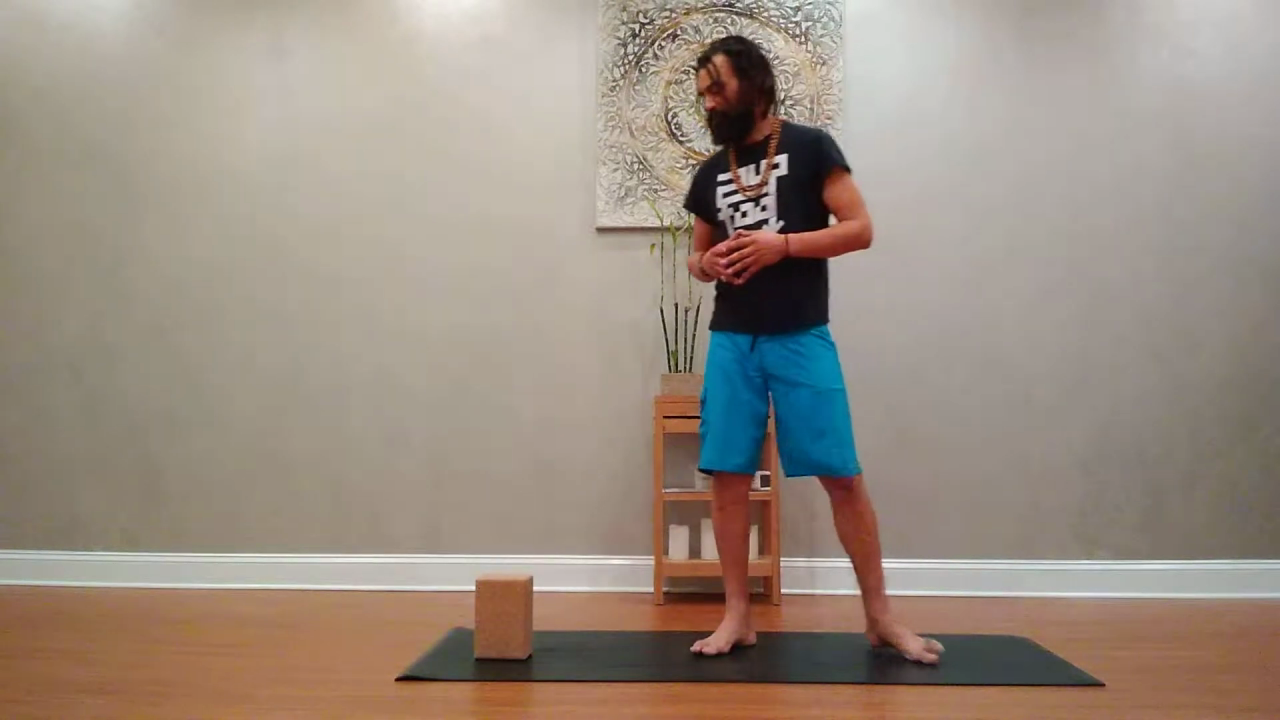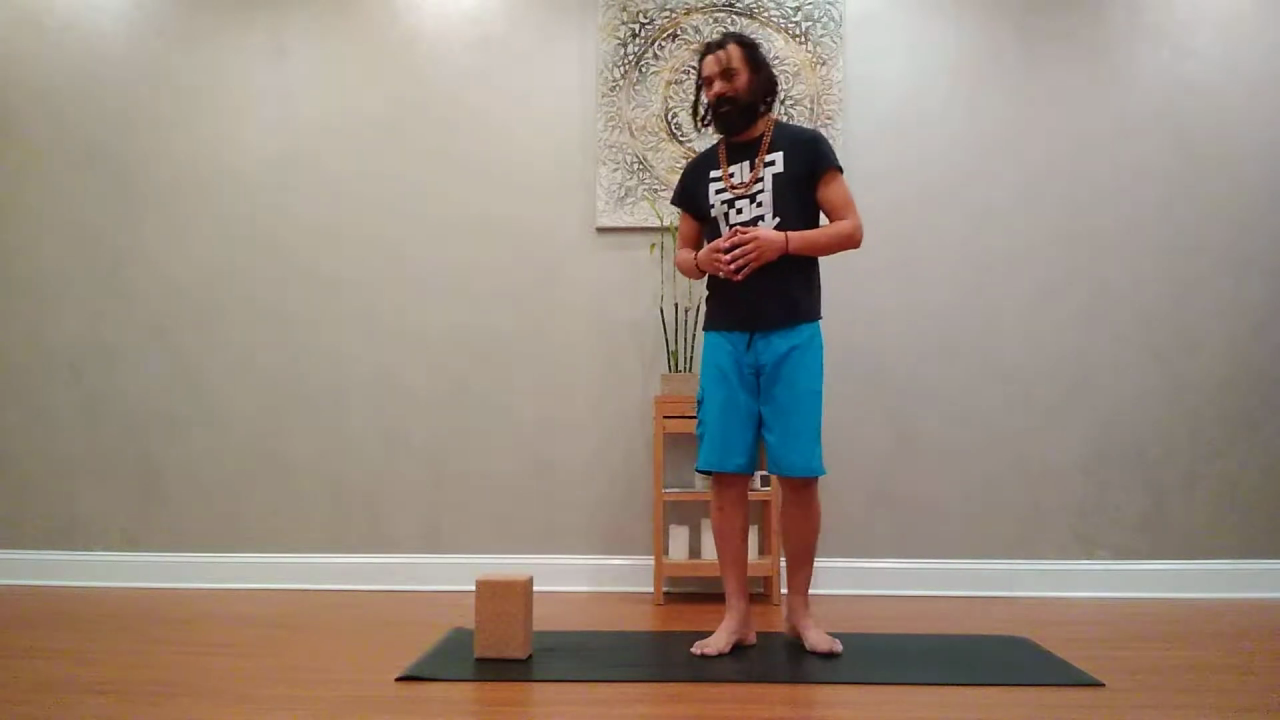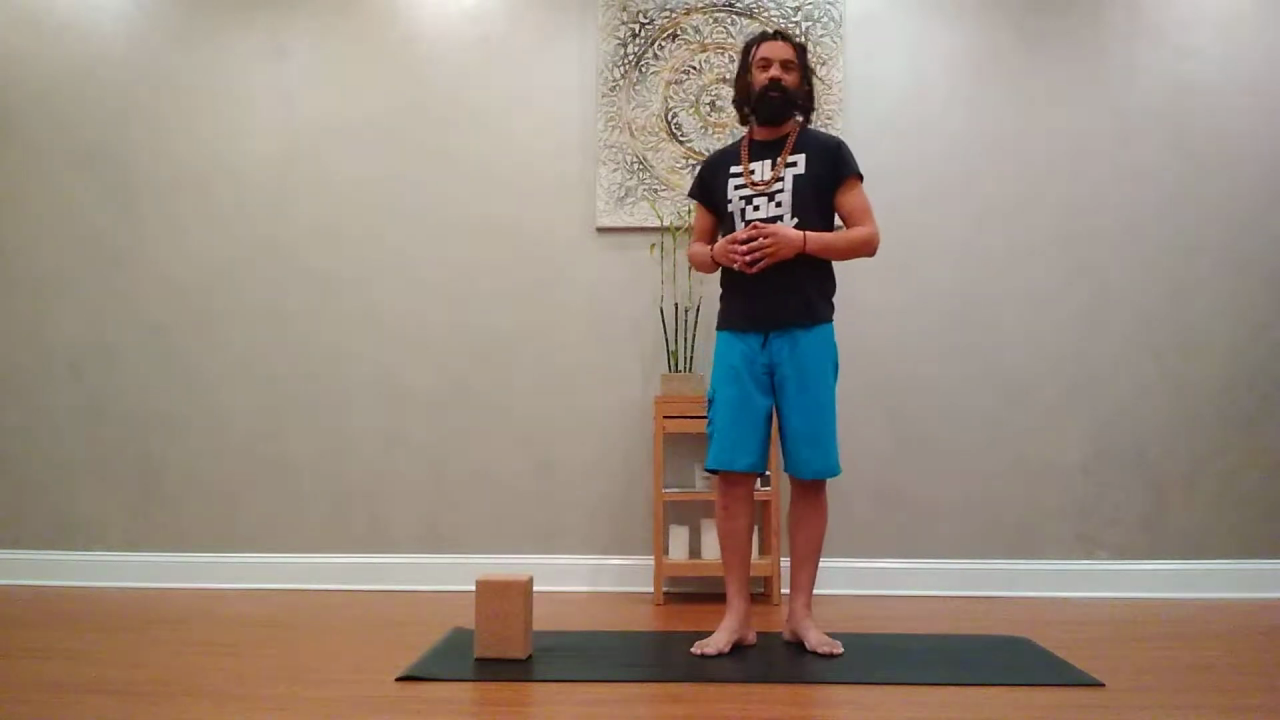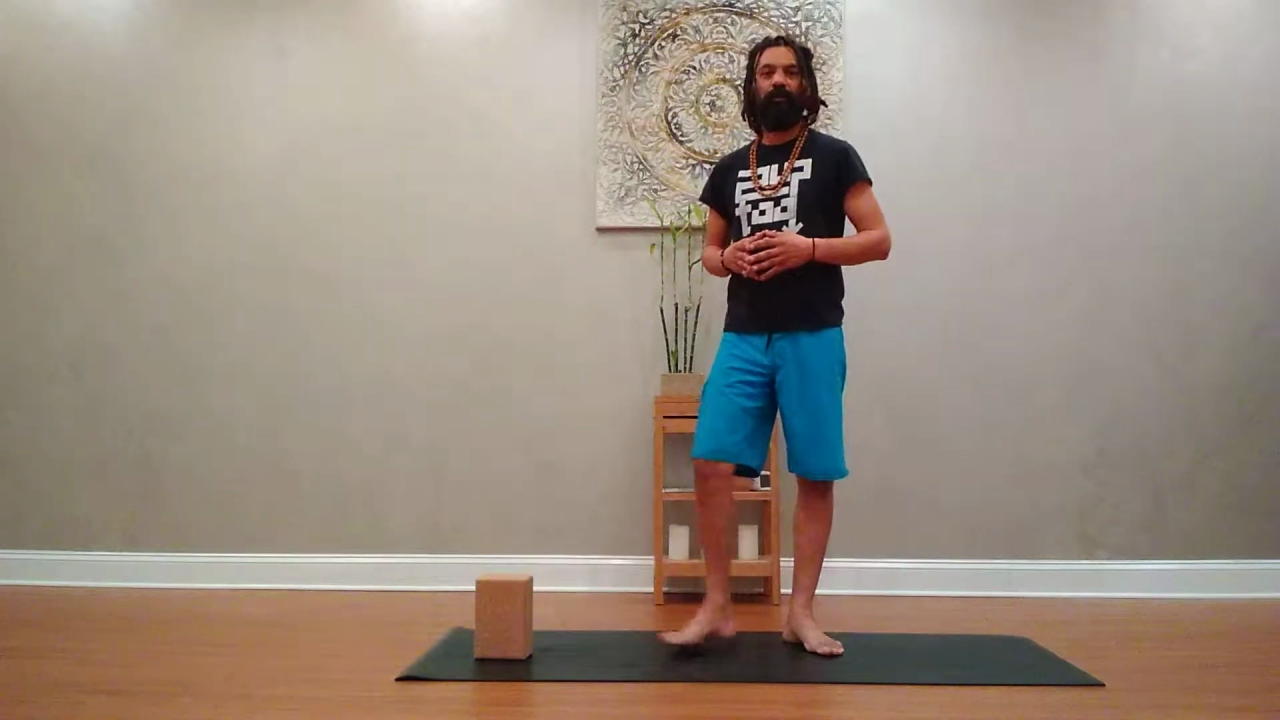
dt=0.4s
person 1, frame 1
left shoulder: (811, 147)
right shoulder: (710, 173)
left elbow: (860, 229)
right elbow: (696, 256)
left wrist: (782, 244)
right wrist: (709, 263)
left hip: (802, 338)
right hip: (731, 341)
left knee: (841, 475)
right knee: (727, 475)
left ankle: (879, 614)
right ankle: (737, 614)
person 1, frame 2
left shoulder: (804, 147)
right shoulder: (700, 170)
left elbow: (850, 229)
right elbow: (682, 254)
left wrist: (779, 241)
right wrist: (704, 259)
left hip: (793, 334)
right hip: (725, 337)
left knee: (799, 475)
right knee: (726, 475)
left ankle: (799, 610)
right ankle: (736, 614)
person 1, frame 3
left shoulder: (827, 152)
right shoulder: (719, 165)
left elbow: (867, 237)
right elbow: (696, 249)
left wrist: (799, 240)
right wrist: (720, 252)
left hip: (807, 334)
right hip: (738, 336)
left knee: (810, 475)
right knee: (732, 474)
left ankle: (800, 612)
right ankle: (737, 614)
person 1, frame 4
left shoulder: (835, 156)
right shoulder: (729, 169)
left elbow: (878, 240)
right elbow: (711, 251)
left wrist: (808, 248)
right wrist: (730, 257)
left hip: (812, 338)
right hip: (743, 337)
left knee: (816, 476)
right knee: (712, 465)
left ankle: (800, 612)
right ankle: (716, 607)
